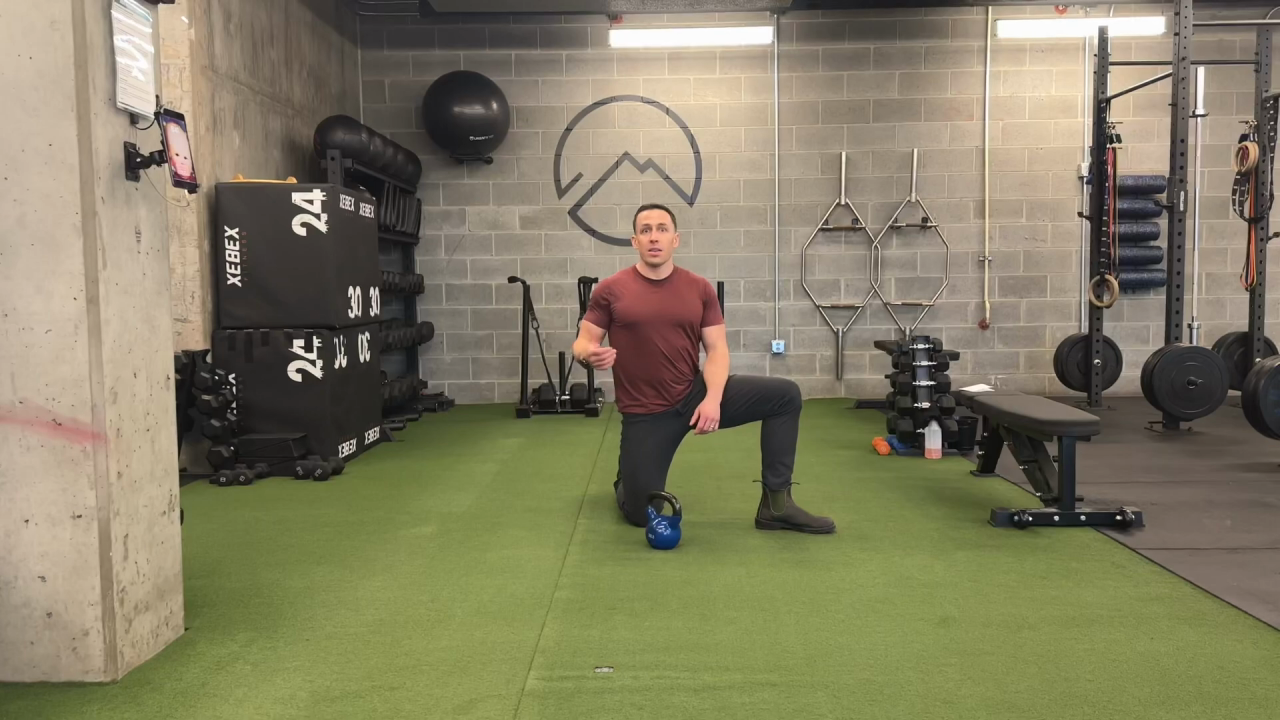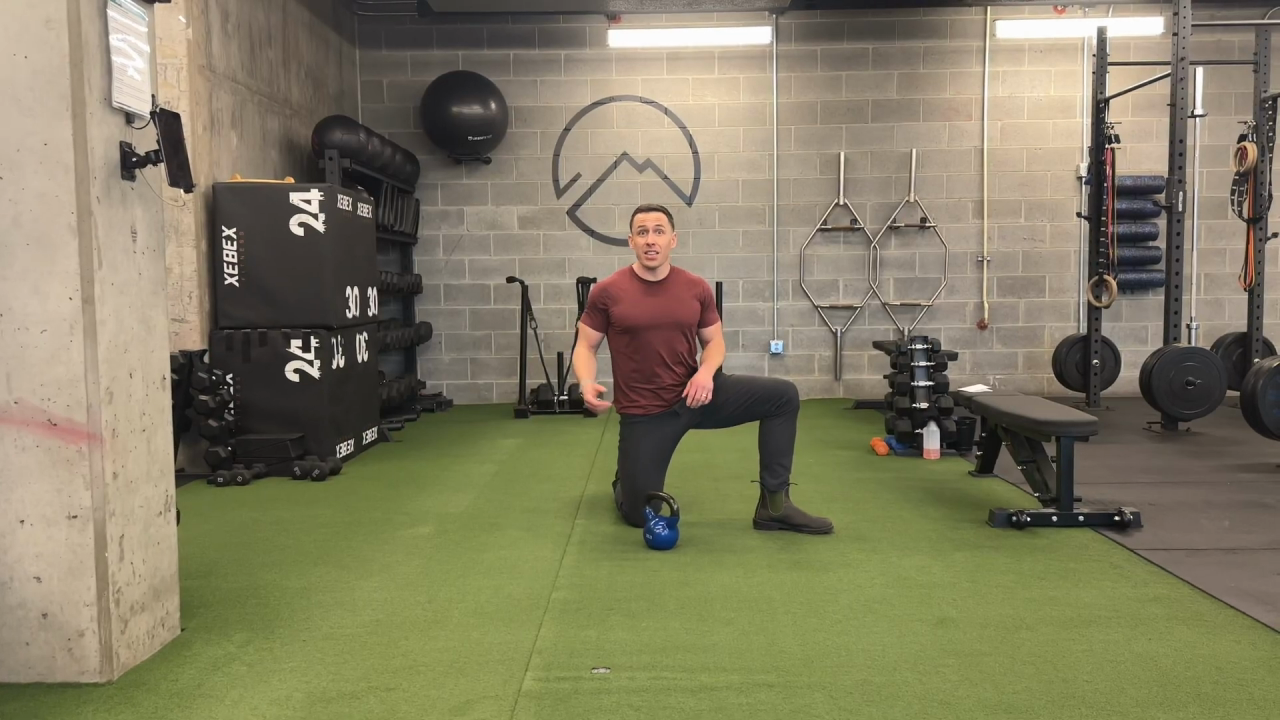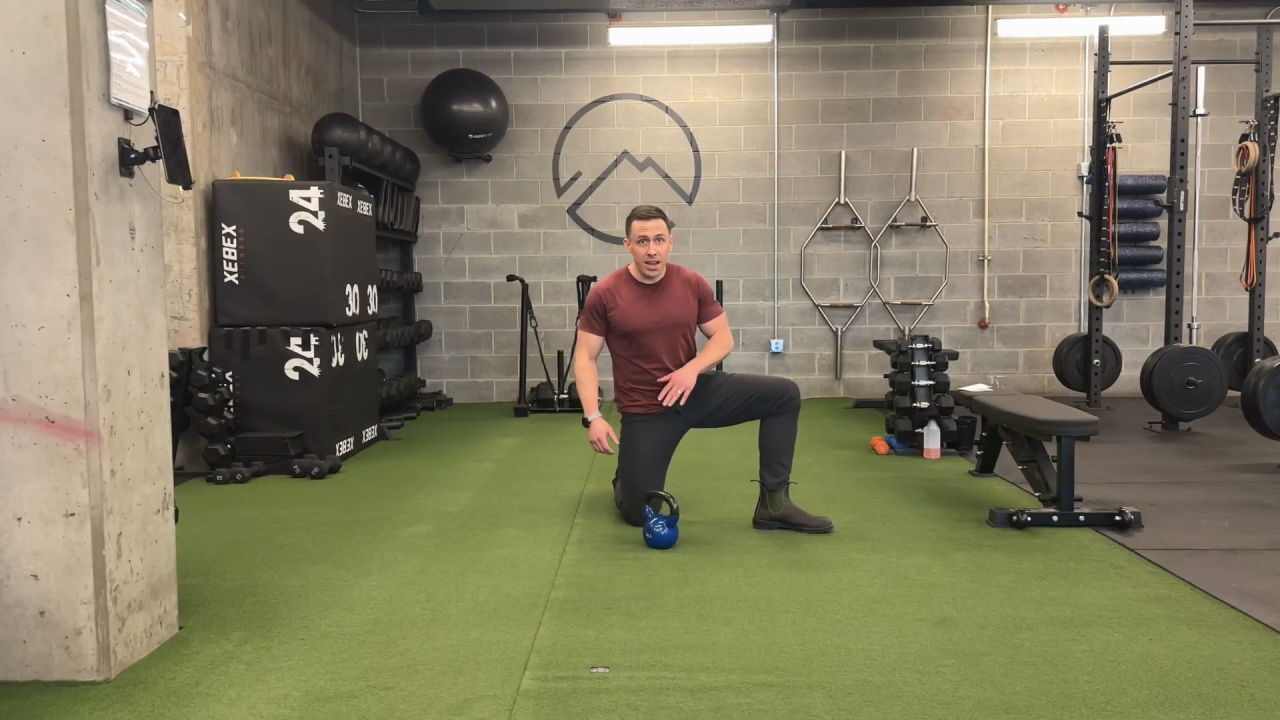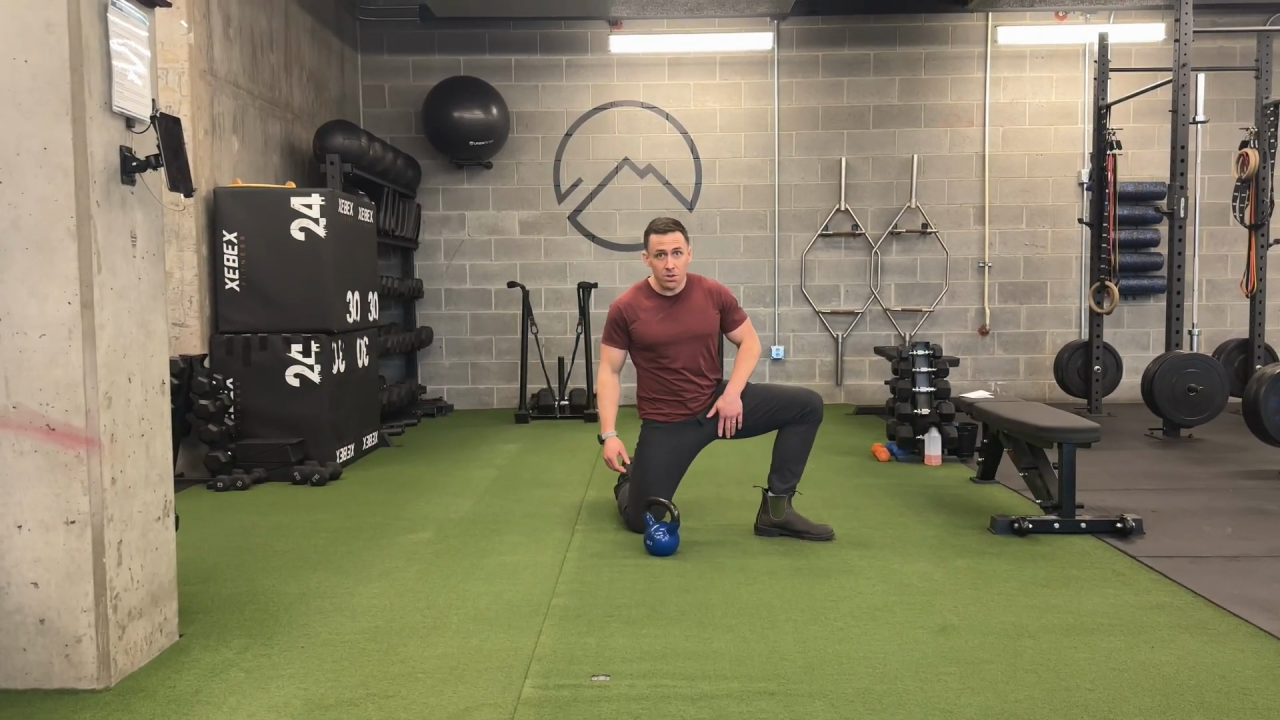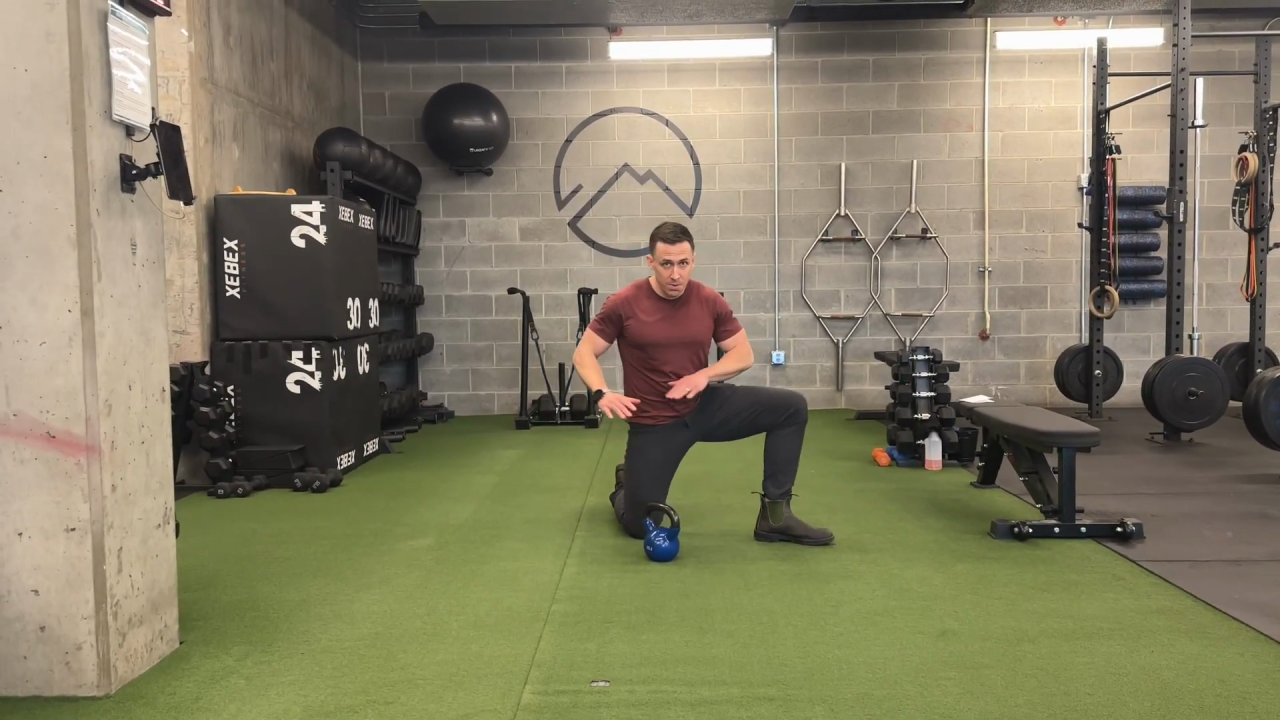
dt=0.7s
person 1, frame 1
left shoulder: (699, 288)
right shoulder: (611, 290)
left elbow: (716, 349)
right elbow: (584, 343)
left wrist: (713, 397)
right wrist: (590, 354)
left hip: (695, 393)
right hip: (645, 413)
left knee: (785, 395)
right knee: (641, 514)
left ankle: (776, 503)
right ankle: (626, 478)
person 1, frame 2
left shoulder: (696, 288)
right shoulder: (608, 292)
left elbow: (715, 341)
right elbow: (585, 347)
left wrist: (706, 372)
right wrist: (586, 384)
left hip: (693, 394)
right hip: (644, 412)
left knee: (783, 395)
right knee: (640, 514)
left ankle: (773, 505)
right ankle: (625, 479)
person 1, frame 3
left shoulder: (692, 284)
right shoulder: (605, 295)
left elbow: (723, 337)
right elbow: (585, 358)
left wrist: (693, 368)
right wrist: (593, 417)
left hip: (695, 391)
right hip: (645, 411)
left knee: (784, 394)
right knee: (640, 513)
left ankle: (774, 503)
right ankle: (625, 476)
person 1, frame 4
left shoulder: (714, 294)
right shoulder: (625, 308)
left elbow: (749, 343)
right elbow: (609, 371)
left wrist: (732, 393)
right wrist: (608, 434)
left hip: (717, 402)
right hip: (666, 421)
left knee: (808, 405)
right knee: (641, 520)
left ankle: (775, 508)
right ankle: (629, 481)
person 1, frame 5
left shoulder: (710, 301)
right shoulder: (623, 304)
left elbow: (743, 354)
right elbow: (584, 354)
left wrist: (704, 375)
right wrist: (602, 392)
left hip: (704, 406)
right hip: (653, 423)
left knee: (791, 407)
right knee: (639, 525)
left ankle: (775, 513)
right ankle: (624, 489)
